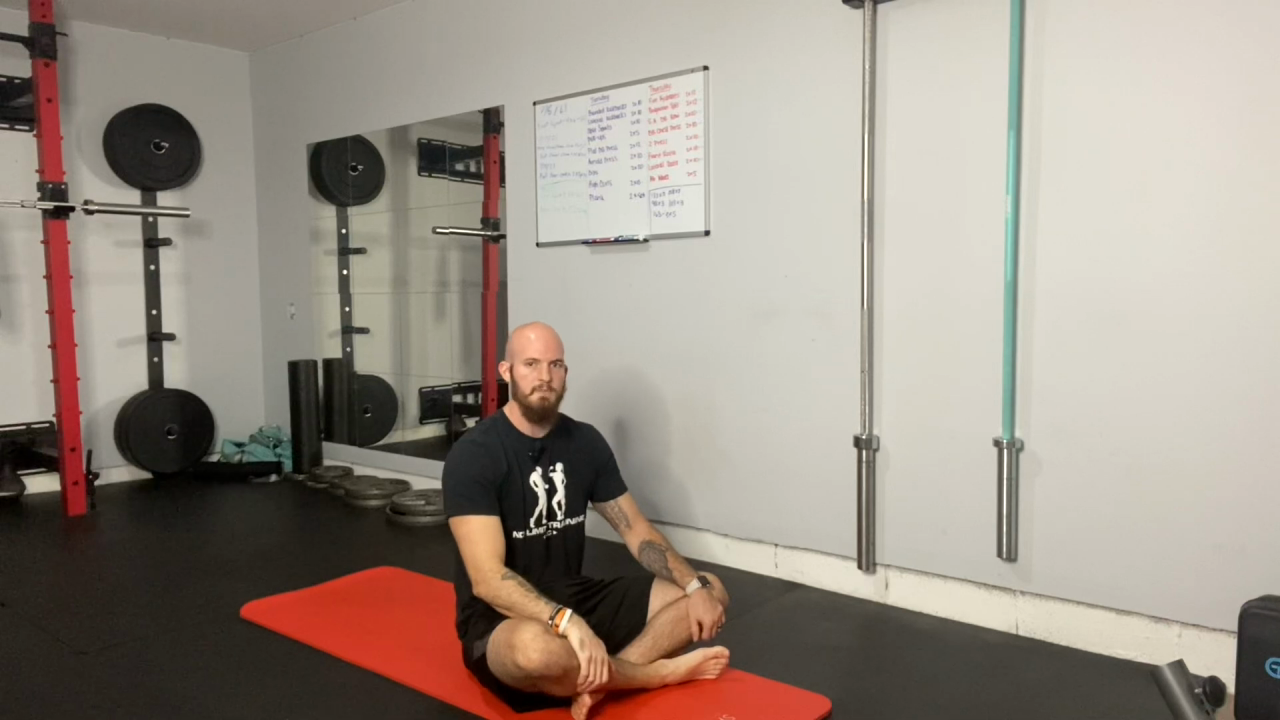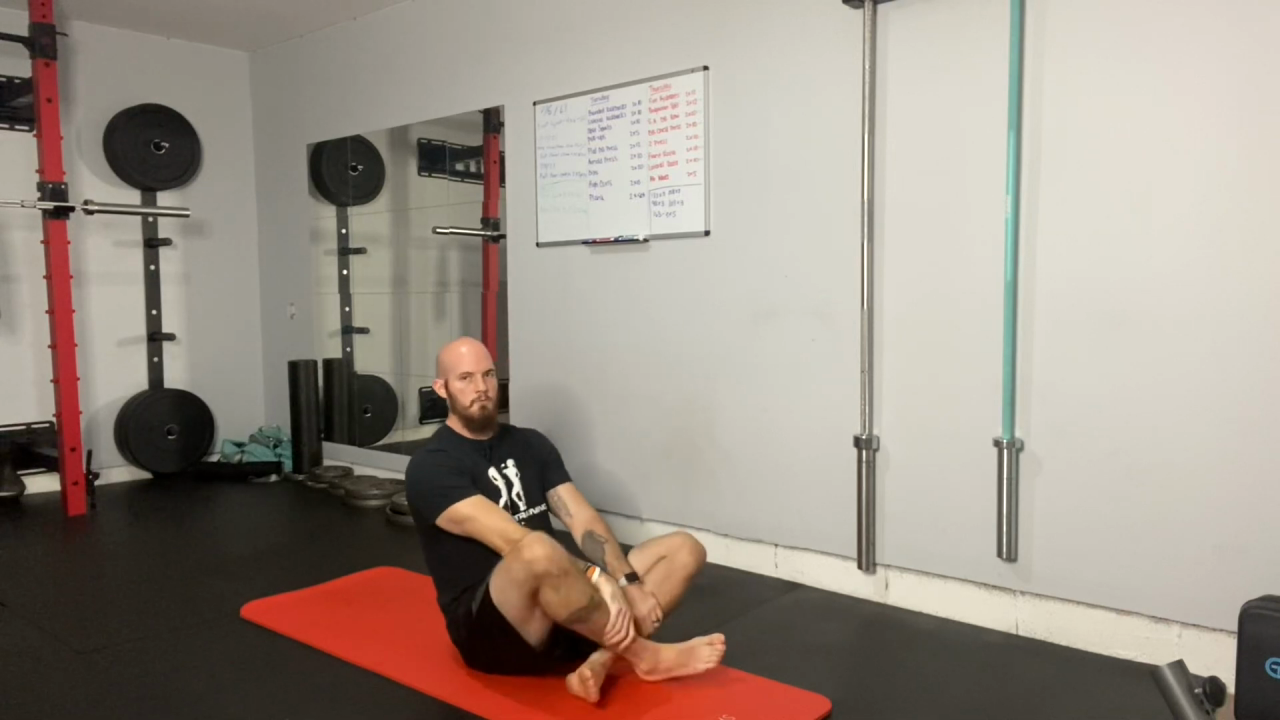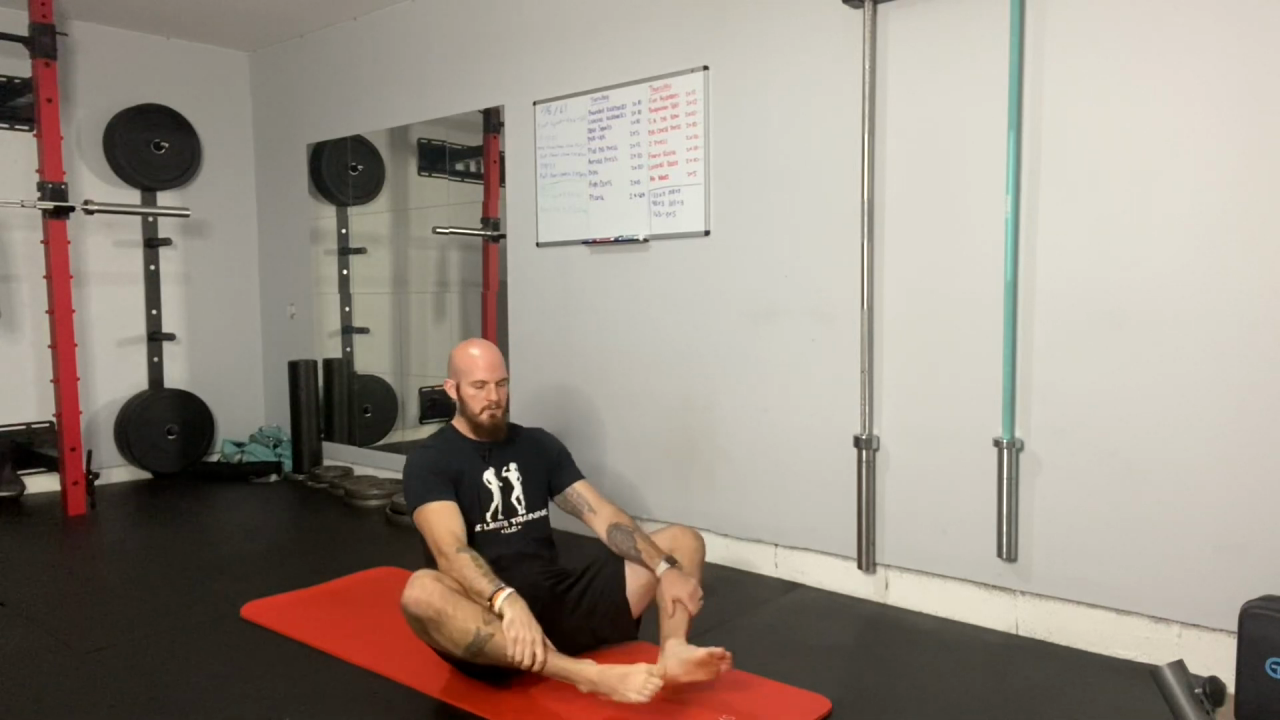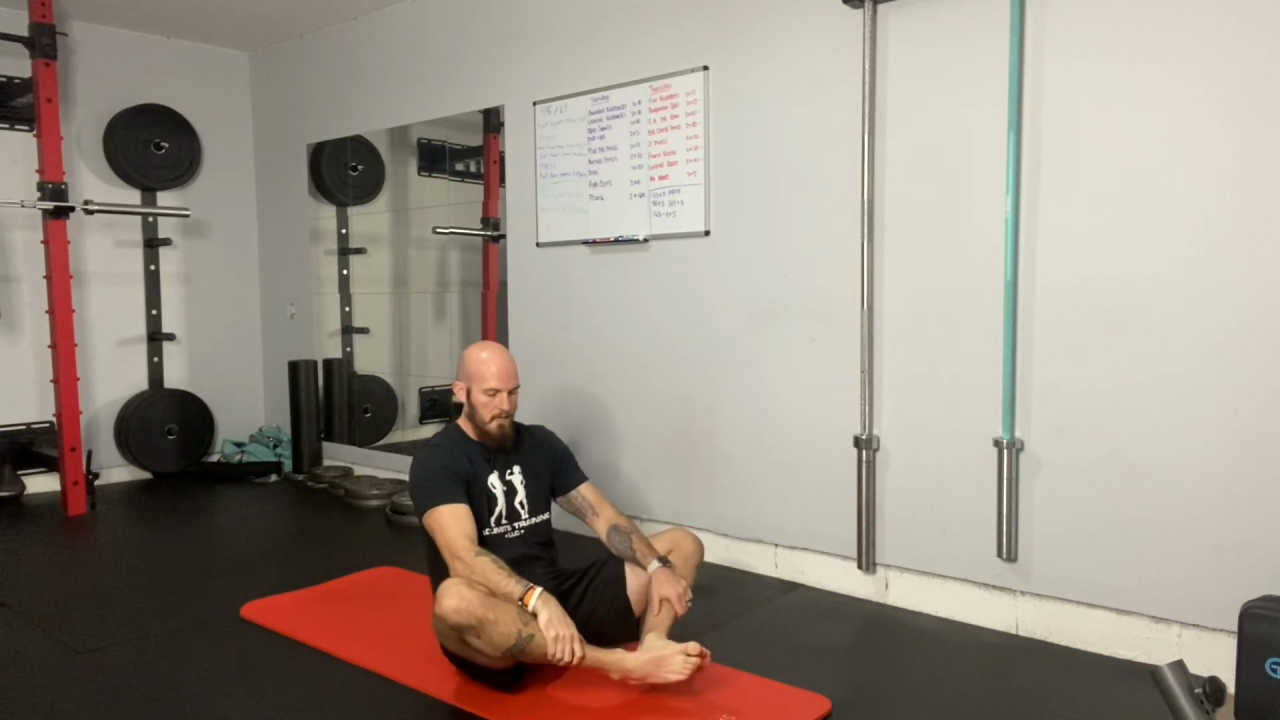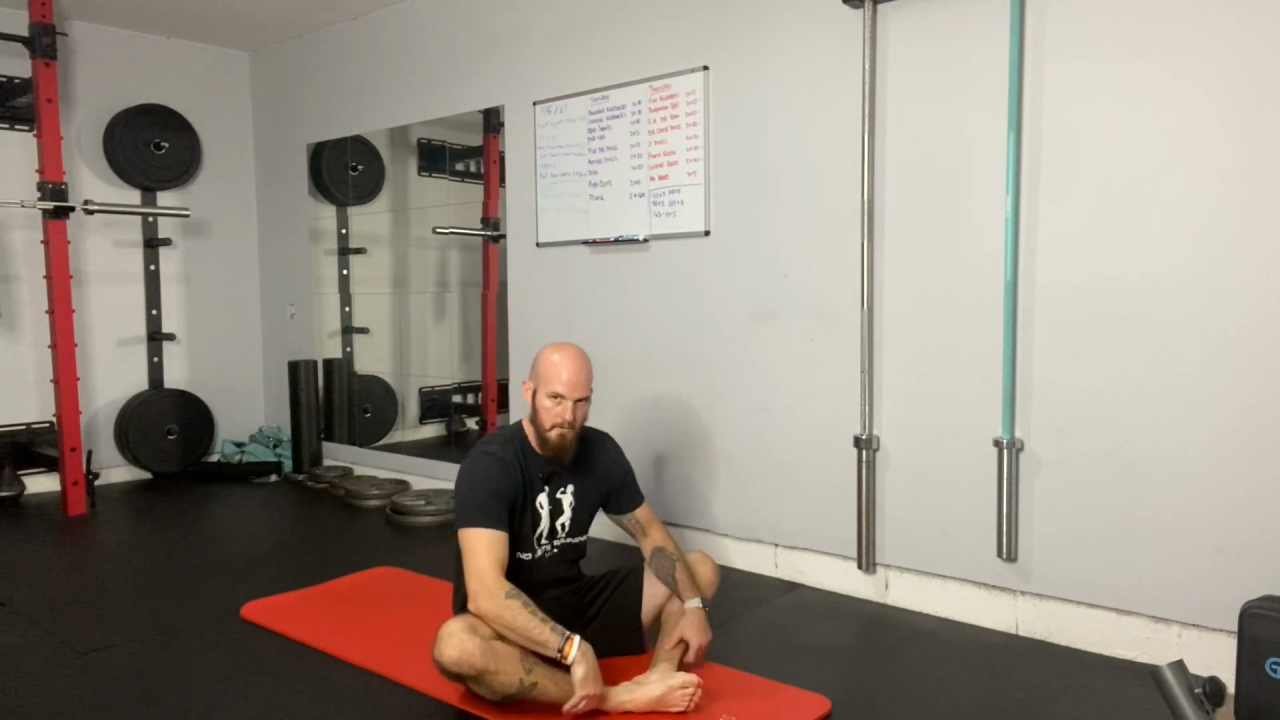
dt=1s
person 1, frame 1
left shoulder: (585, 441)
right shoulder: (474, 455)
left elbow: (635, 529)
right elbow: (487, 579)
left wrist: (695, 586)
right wrist: (568, 624)
left hip: (574, 596)
right hip: (501, 618)
left knee: (710, 594)
right knee: (536, 650)
left ankle: (598, 681)
right ankle: (657, 672)
person 1, frame 2
left shoulder: (530, 443)
right shoulder: (431, 466)
left elbow: (582, 520)
right elbow: (510, 538)
left wrist: (629, 584)
right wrist: (597, 581)
left hip: (555, 607)
right hip: (489, 625)
left knee: (684, 549)
right knee: (538, 551)
left ankle: (598, 662)
right ankle: (646, 655)
person 1, frame 3
left shoulder: (537, 444)
right shoulder: (430, 461)
left elbow: (603, 517)
right elbow: (451, 551)
left wrist: (666, 568)
right wrist: (508, 602)
left hip: (558, 596)
right hip: (488, 614)
left knee: (683, 541)
right knee: (421, 594)
left ankle: (672, 652)
right ankle: (583, 674)
person 1, frame 4
left shoulder: (540, 442)
right shoulder: (436, 461)
left elbow: (603, 517)
right elbow: (463, 557)
left wrist: (658, 566)
right wrist: (538, 601)
left hip: (558, 593)
right hip: (495, 615)
left knee: (682, 544)
right knee: (455, 601)
left ankle: (651, 645)
right ankle: (620, 662)
person 1, frame 5
left shoulder: (602, 452)
right shoulder: (490, 464)
left elbow: (651, 533)
right elbow: (486, 594)
left wrist: (692, 604)
right wrist: (575, 652)
left hip: (574, 602)
right hip: (505, 622)
left knee: (701, 568)
right knee: (456, 647)
left ankle: (660, 673)
right ankle: (624, 697)
